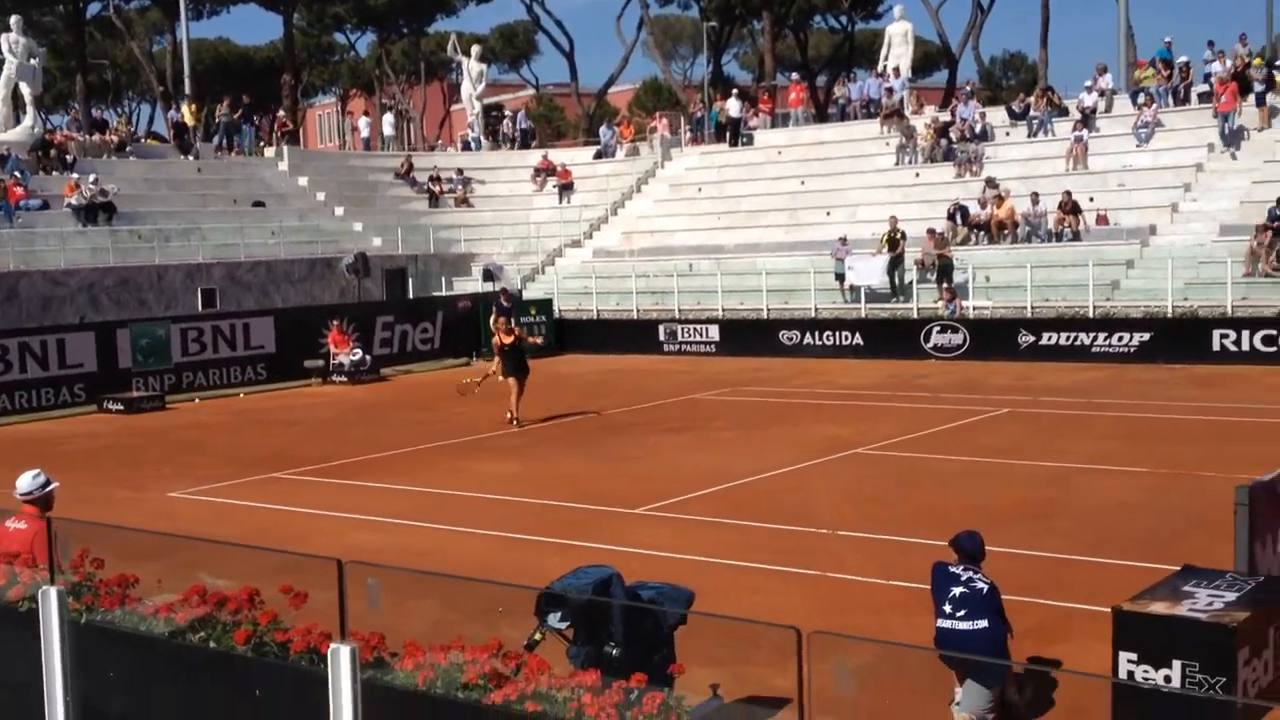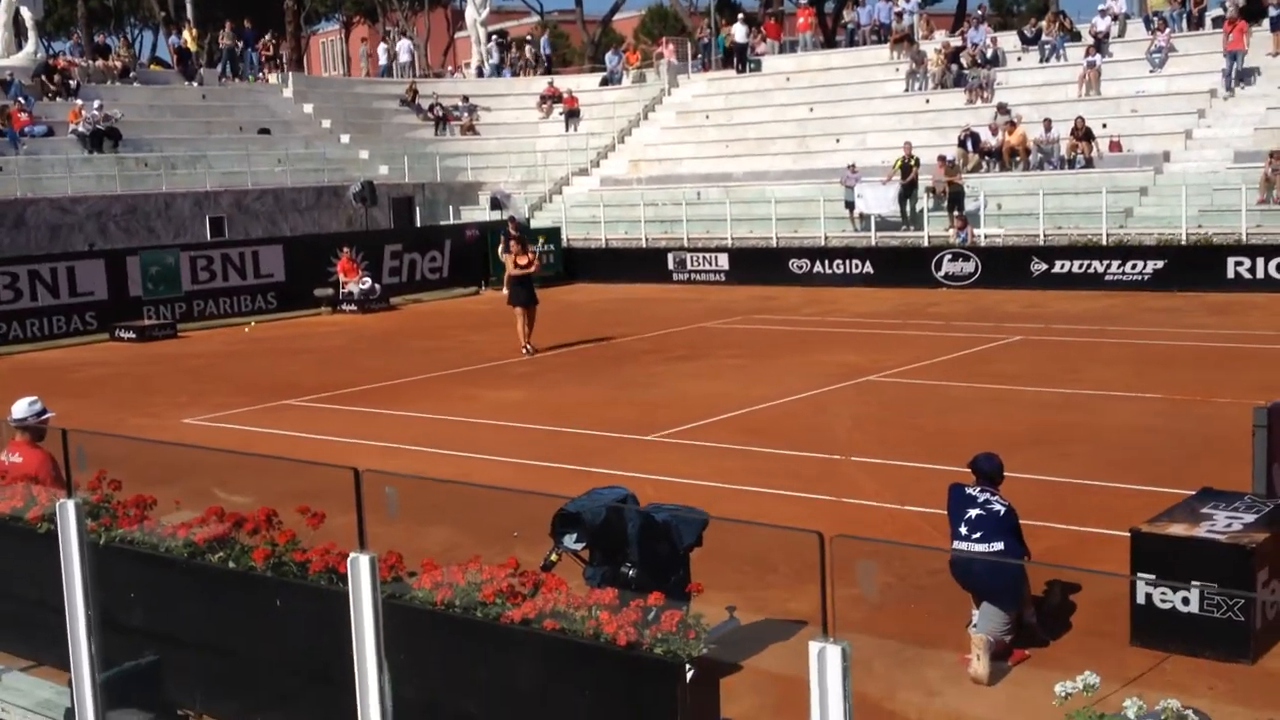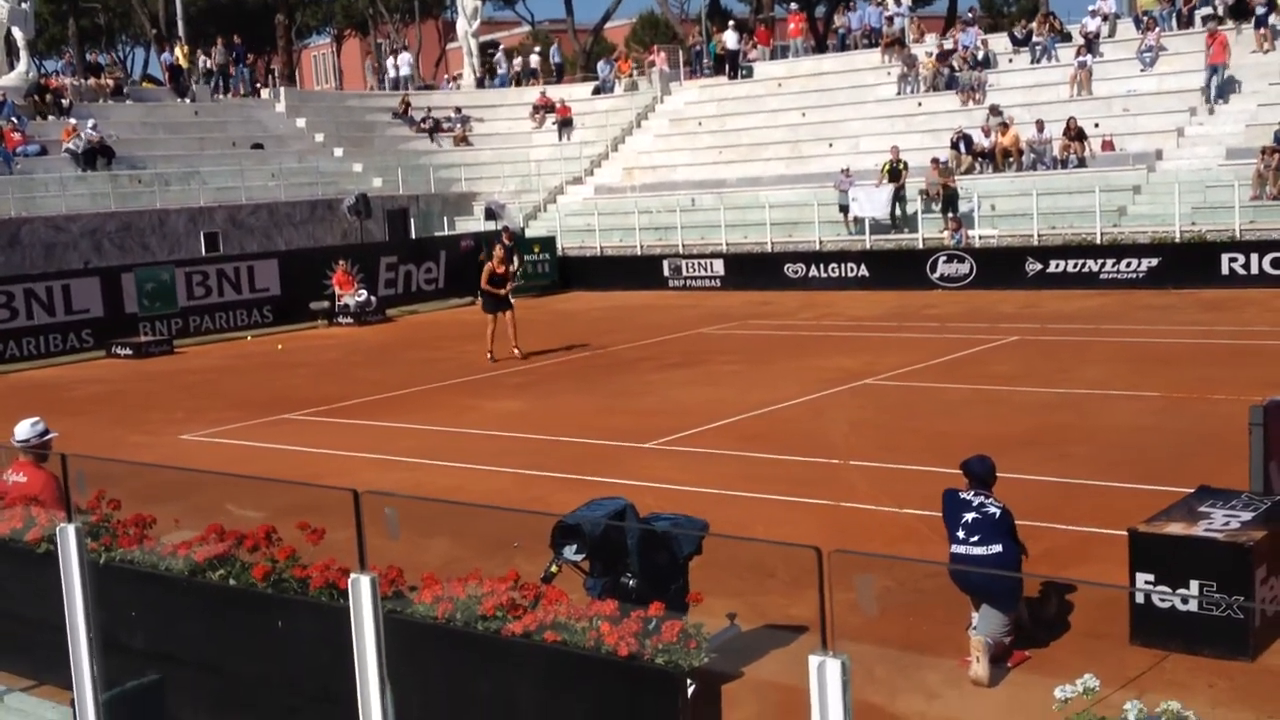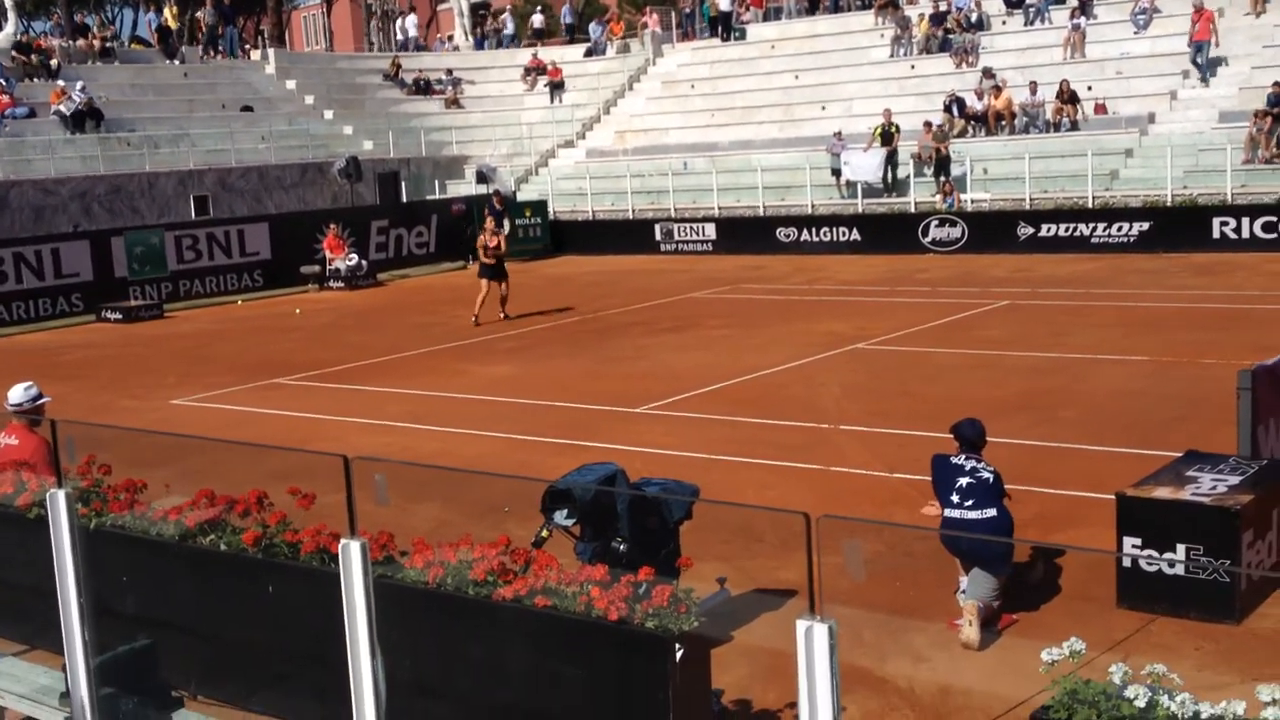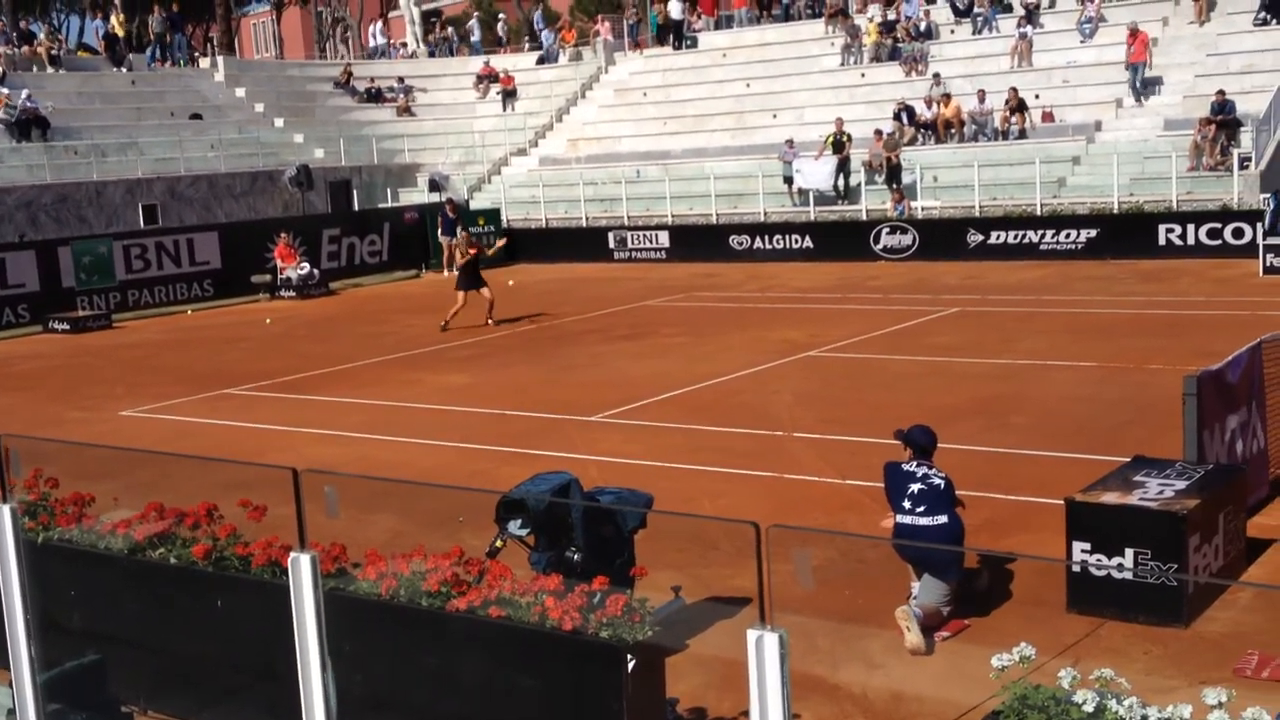
dt=0.7s
person 1, frame 1
left shoulder: (939, 570)
right shoulder: (988, 586)
right elbow: (1001, 623)
right wrist: (1006, 627)
left hip: (947, 645)
right hip: (982, 645)
left ankle: (962, 695)
person 1, frame 2
left shoulder: (956, 492)
right shoulder: (1006, 509)
right elbow: (1020, 548)
right wrist: (1023, 553)
left hip: (963, 569)
right hip: (998, 570)
left ankle: (979, 624)
right ankle: (988, 638)
person 1, frame 3
left shoulder: (950, 497)
right shoulder: (1002, 512)
right elbow: (1013, 545)
right wrist: (1020, 571)
left hip: (961, 572)
right hip: (998, 572)
left ankle: (978, 625)
right ankle: (987, 642)
person 1, frame 4
left shoulder: (940, 462)
right shoulder: (993, 475)
left hip: (954, 537)
right hip: (993, 539)
right knee: (985, 599)
left ankle: (966, 587)
right ankle: (978, 607)
person 1, frame 5
left shoulder: (893, 469)
right shoulder: (944, 480)
left hip: (906, 542)
right hip: (943, 544)
right knee: (935, 608)
left ankle: (918, 592)
right ankle: (917, 613)
